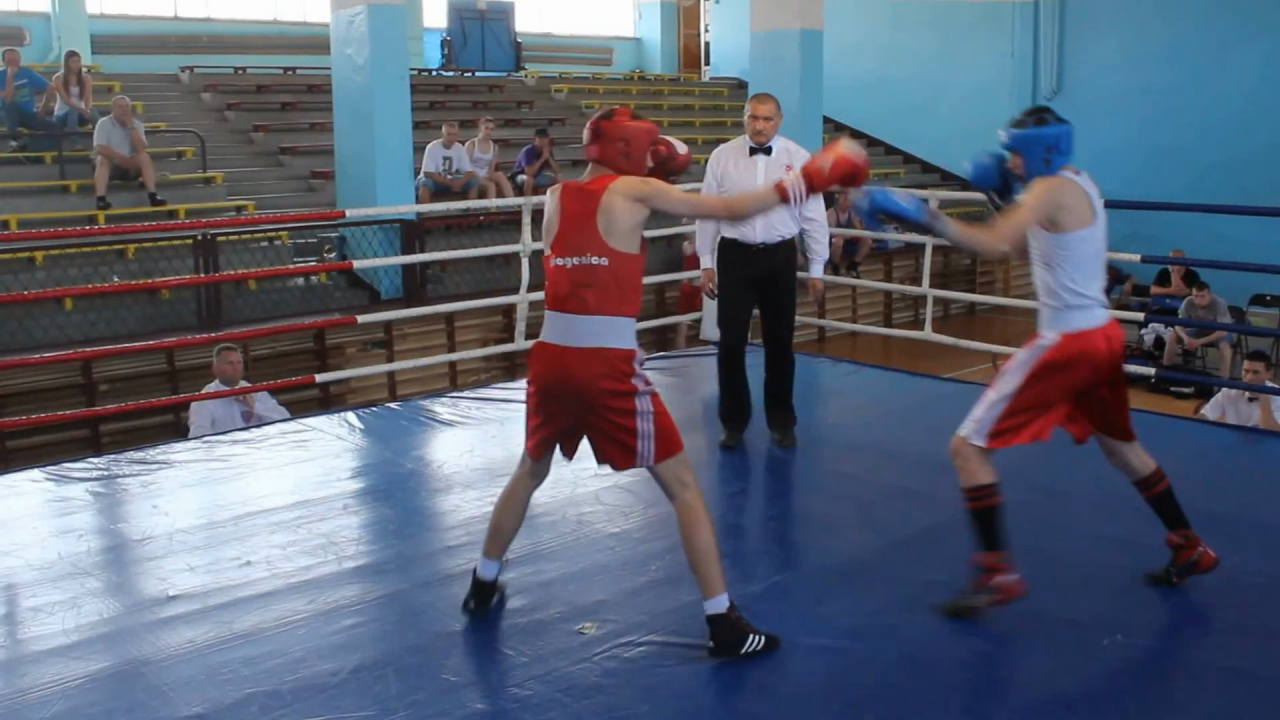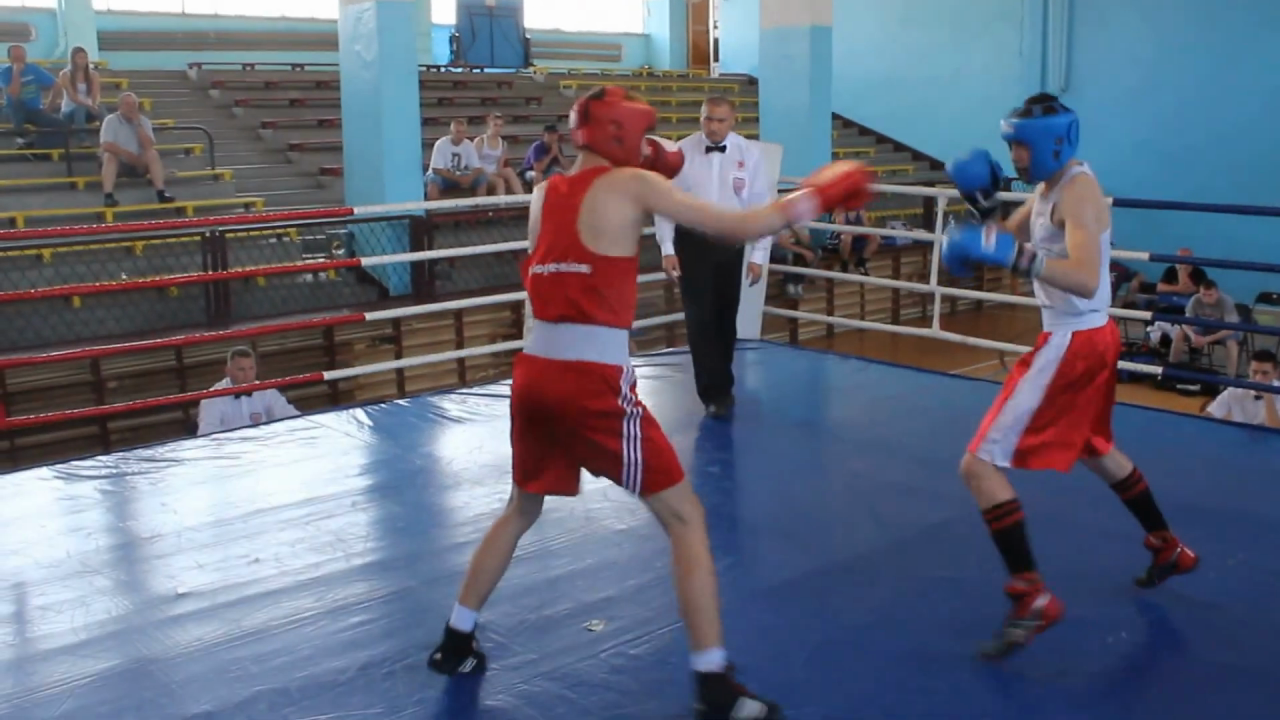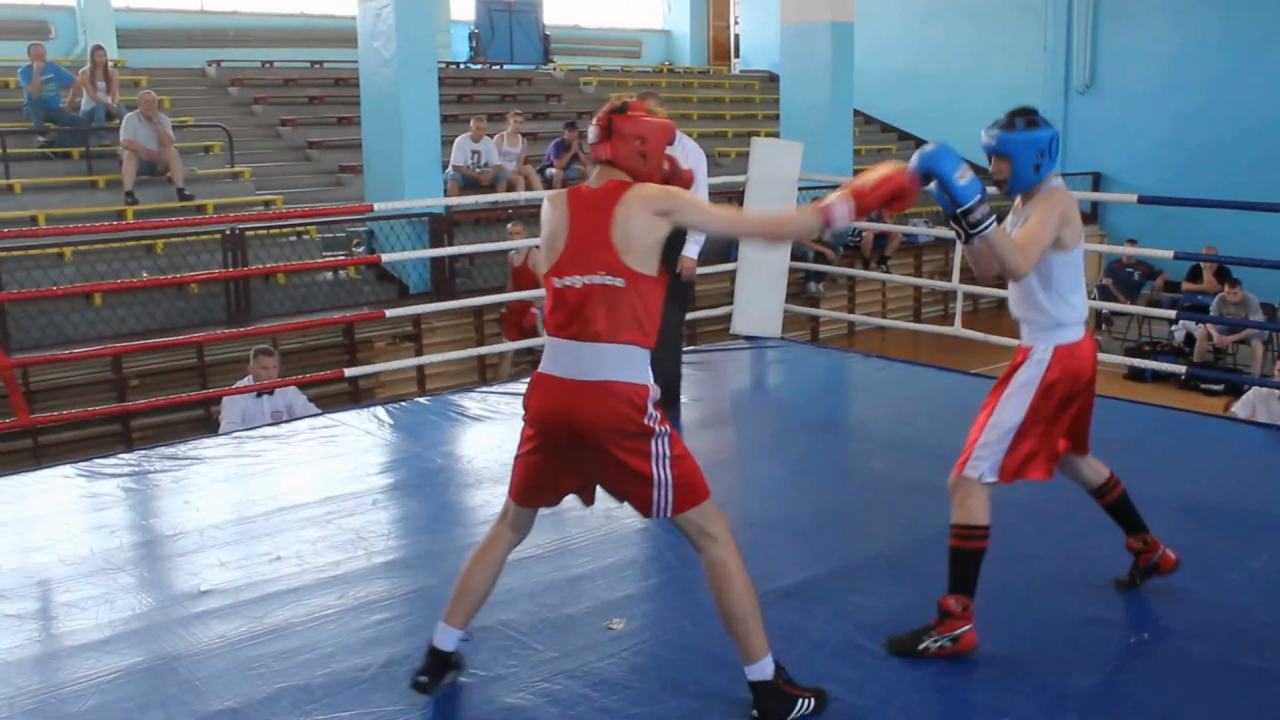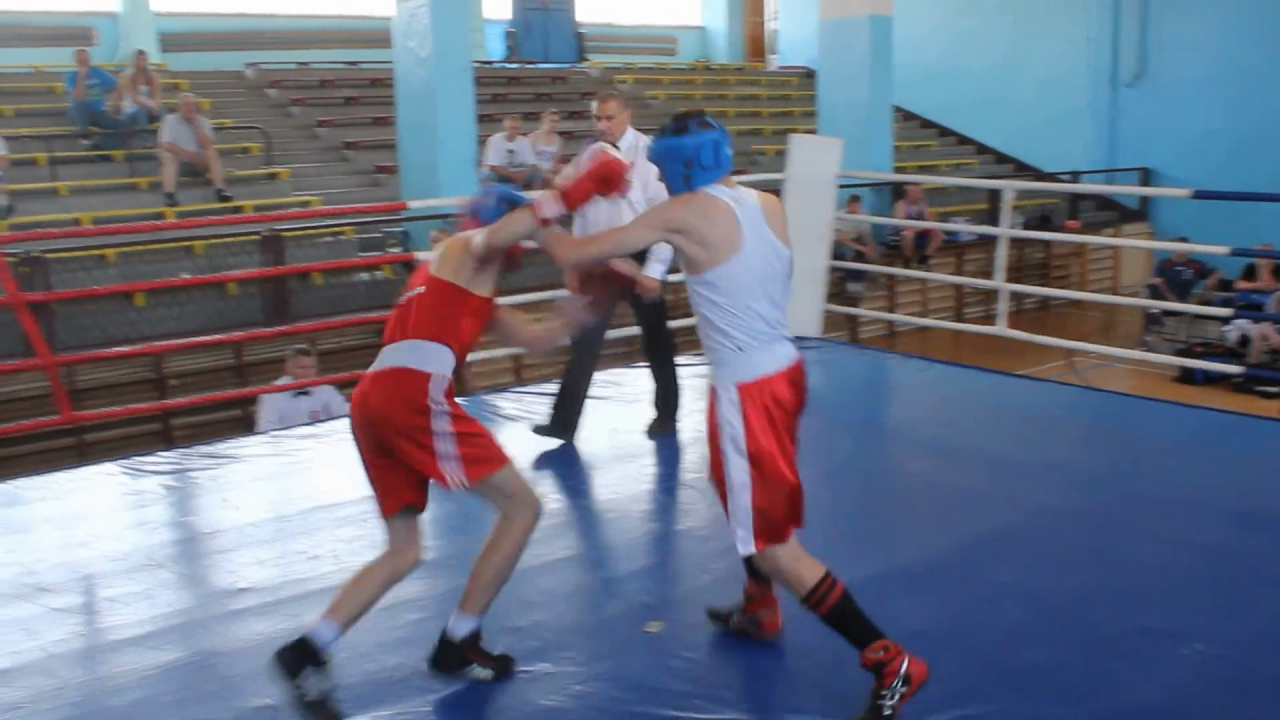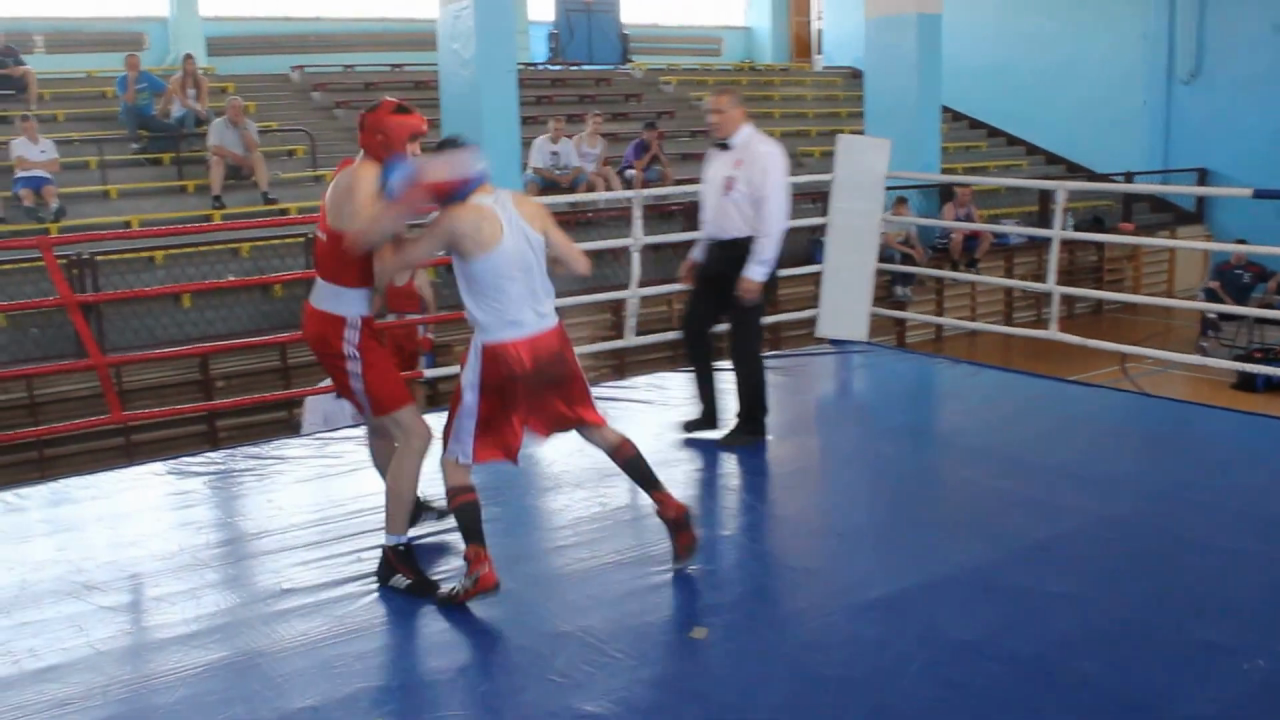
dt=1s
person 1, frame 1
left shoulder: (556, 198)
right shoulder: (634, 190)
right elbow: (731, 209)
right wrist: (811, 177)
left hip: (551, 357)
right hip: (610, 364)
left knee: (531, 471)
right knee: (683, 487)
left ankle: (484, 584)
right ankle: (724, 624)
person 1, frame 2
left shoulder: (544, 194)
right shoulder: (630, 183)
right elbow: (736, 228)
right wrist: (814, 197)
left hip: (535, 375)
right hip: (598, 383)
left knee: (520, 511)
right knee: (685, 519)
left ankle: (456, 641)
person 1, frame 3
left shoulder: (556, 206)
right shoulder: (658, 200)
right elbow: (774, 227)
right wrist: (856, 198)
left hip: (553, 393)
right hip: (621, 401)
left knee: (509, 527)
right knee: (712, 536)
left ankle: (440, 655)
person 1, frame 4
left shoulder: (483, 299)
right shoulder: (472, 247)
left elbow: (541, 339)
right elbow: (504, 231)
right wrist: (569, 195)
left hip: (376, 402)
right hip: (415, 398)
left knee: (403, 553)
right knee: (522, 507)
left ankle: (308, 650)
right ankle: (457, 643)
person 1, frame 5
left shoulder: (365, 173)
right shoulder: (363, 176)
right elbow: (364, 234)
left hip: (335, 321)
right hip: (342, 329)
left knee: (386, 421)
right knee: (414, 435)
left ankle: (404, 502)
right ankle: (394, 557)
person 2, frame 1
left shoulder: (1050, 190)
right shoulder: (1081, 185)
left elbow: (992, 244)
right elbow: (1030, 244)
left wrist: (920, 211)
right wrist: (1003, 194)
left hip: (1065, 343)
right hip: (1102, 336)
left knee: (969, 445)
right knee: (1120, 442)
left ankle: (998, 571)
right ankle: (1191, 547)
person 2, frame 2
left shoulder: (1079, 190)
right shoulder: (1049, 187)
left elbow: (1085, 279)
right elbow: (1010, 241)
left wrist: (1014, 253)
right wrist: (980, 202)
left hip: (1074, 342)
right hip: (1082, 338)
left knee: (979, 465)
right knee: (1094, 449)
left ankle: (1033, 598)
right ankle: (1168, 548)
person 2, frame 3
left shoulder: (1052, 201)
right shoulder: (1030, 198)
left elbow: (1019, 265)
right elbow: (985, 269)
left wrist: (970, 202)
right wrist: (960, 213)
left hip: (1051, 357)
right hip: (1071, 351)
left knee: (970, 480)
right knee: (1074, 459)
left ankle: (956, 620)
right ankle: (1150, 550)
person 2, frame 4
left shoulder: (683, 214)
right shoulder: (768, 204)
left elbow: (577, 253)
left hip: (747, 391)
right hip: (784, 372)
left knee: (764, 550)
right knee: (755, 501)
left ankle: (890, 662)
right ankle: (759, 610)
person 2, frame 5
left shoulder: (458, 220)
right shoulder: (529, 206)
left elbow: (388, 269)
right elbow: (580, 267)
left hip: (500, 355)
right hip: (549, 339)
left knee: (456, 461)
right knee: (594, 427)
left ankle: (479, 568)
right ankle: (669, 508)
person 3, frame 1
left shoulder: (799, 159)
right shoulder: (722, 157)
left elbow: (814, 218)
right elbow: (707, 215)
left wrist: (816, 269)
right wrist: (706, 263)
left hip: (779, 258)
right hip: (735, 257)
left knee: (779, 343)
right knee: (731, 343)
left ankle: (781, 421)
right ankle: (734, 422)
person 3, frame 2
left shoulder: (750, 154)
right shoulder: (681, 152)
left elbow: (761, 206)
left wrist: (758, 254)
right wrist: (667, 249)
left hip: (731, 243)
right hip: (692, 241)
left knee: (725, 320)
right knee: (700, 321)
left ankle: (723, 387)
right ankle: (713, 394)
person 3, frame 3
left shoulder: (686, 149)
left elbow: (699, 202)
left wrist: (691, 251)
left hip: (674, 239)
left knee: (669, 322)
left ankle: (668, 399)
right ankle: (662, 394)
person 3, frame 4
left shoulder: (648, 154)
right shoulder: (589, 157)
right elbow: (582, 214)
left wrist: (654, 269)
left hip: (639, 254)
left knee: (655, 337)
right knee: (586, 338)
left ankle: (666, 413)
right ankle: (564, 420)
person 3, frame 5
left shoulder: (763, 152)
right shoulder: (715, 154)
left elbow: (771, 217)
left wrist: (755, 272)
right wrist: (698, 255)
left hip: (747, 257)
right hip: (718, 256)
left knee: (743, 340)
right knee: (694, 328)
left ankle: (751, 424)
right ankle: (708, 411)
